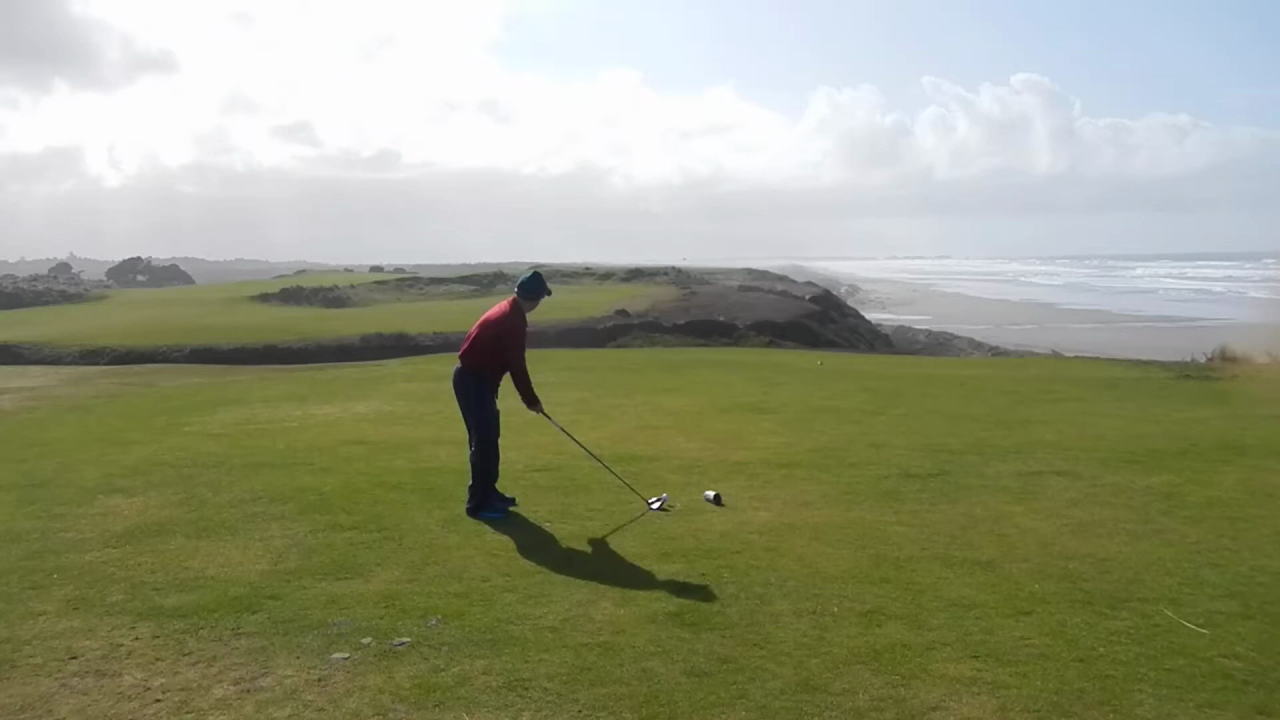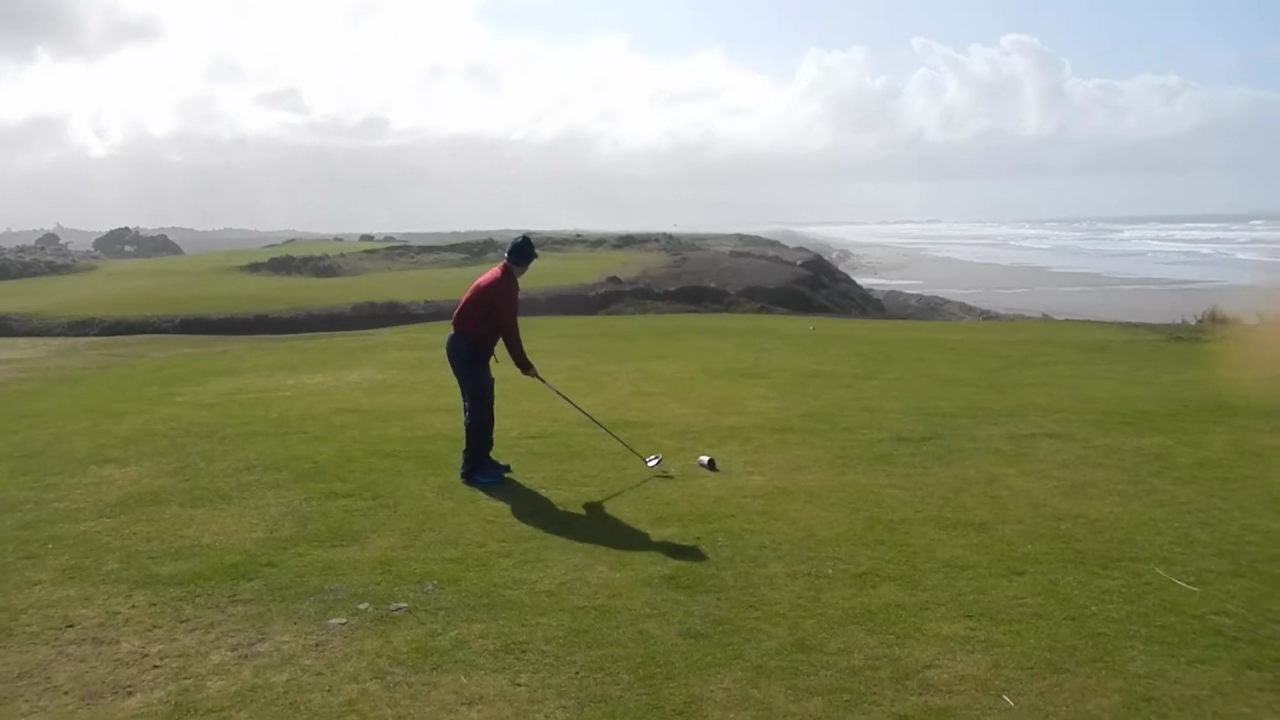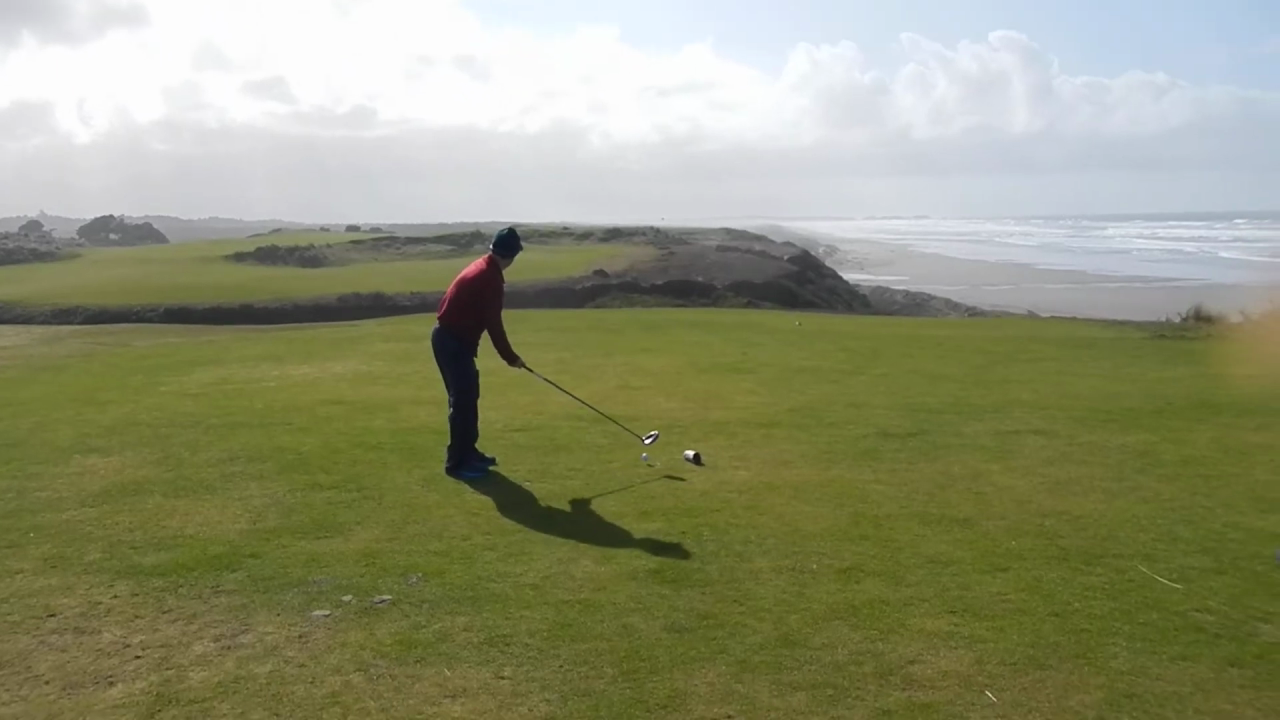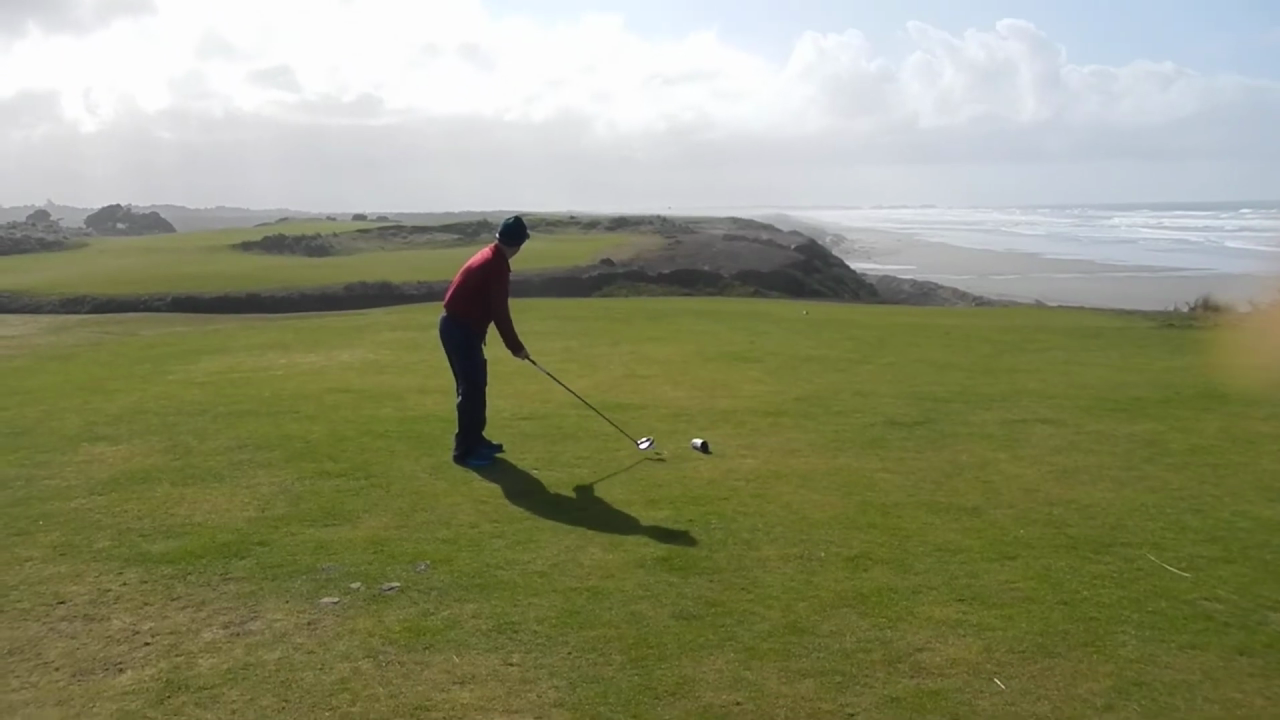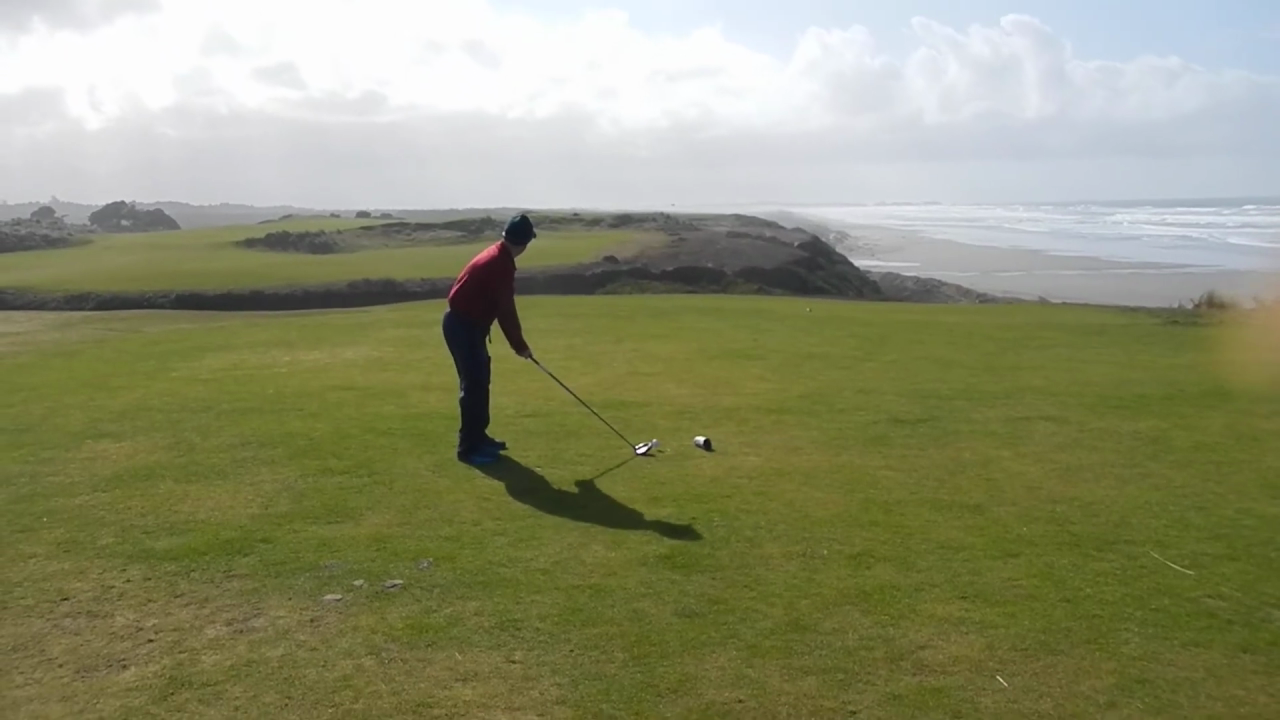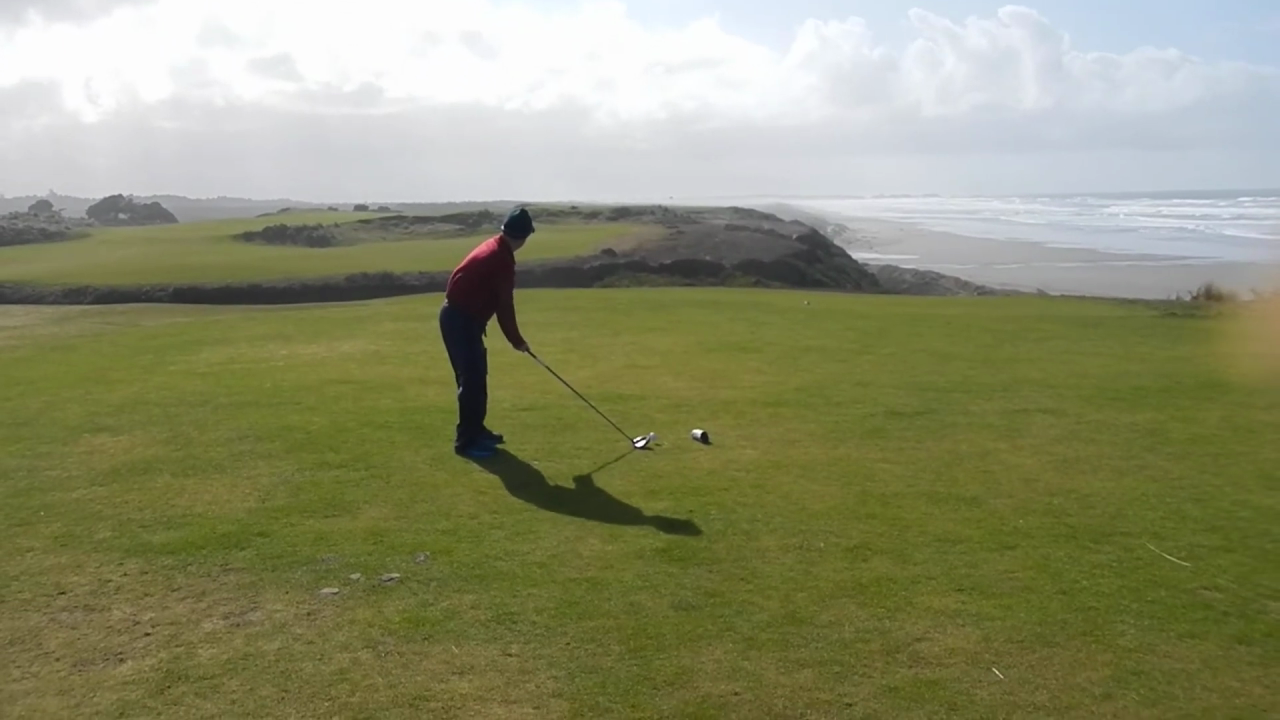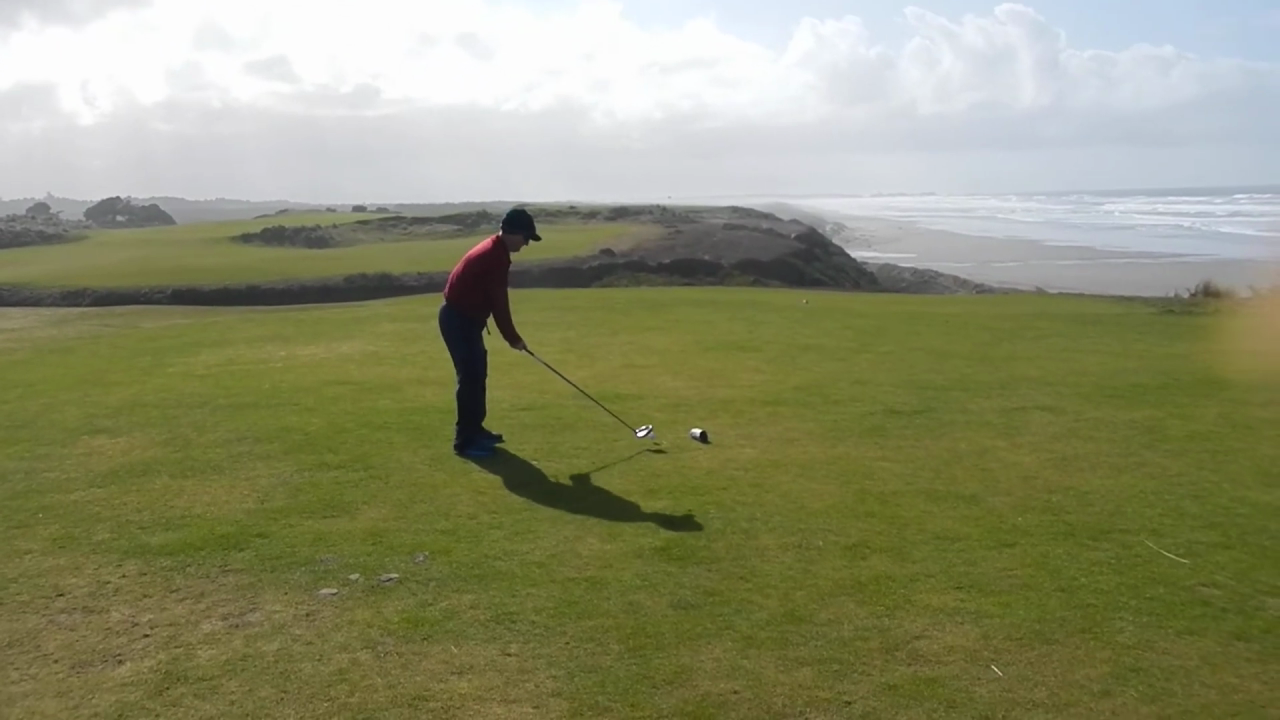
dt=0.4s
person 1, frame 1
left shoulder: (507, 311)
right shoulder: (512, 320)
left elbow: (511, 362)
right elbow: (517, 366)
left wrist: (529, 398)
right wrist: (532, 400)
left hip: (475, 377)
right hip: (473, 380)
left knee: (488, 438)
right knee: (484, 440)
left ankle: (488, 493)
right ankle: (477, 503)
person 1, frame 2
left shoulder: (499, 277)
right shoulder: (504, 285)
left elbow: (502, 326)
right elbow: (509, 331)
left wrist: (522, 362)
right wrist: (524, 364)
left hip: (470, 344)
right hip: (467, 347)
left knee: (483, 403)
right knee: (478, 406)
left ankle: (482, 459)
right ankle: (472, 468)
person 1, frame 3
left shoulder: (482, 268)
right shoulder: (489, 278)
left elbow: (485, 319)
right elbow: (494, 324)
left wrist: (507, 354)
right wrist: (510, 356)
left hip: (453, 336)
right hip: (453, 340)
left knee: (468, 396)
right knee: (463, 399)
left ankle: (468, 452)
right ankle: (456, 461)
person 1, frame 4
left shoulder: (490, 257)
right shoulder: (495, 266)
left elbow: (495, 308)
right elbow: (500, 312)
left wrist: (512, 344)
right wrist: (516, 346)
left hip: (462, 326)
right hip: (460, 329)
left knee: (476, 384)
right knee: (471, 388)
left ankle: (475, 439)
right ankle: (464, 449)
person 1, frame 5
left shoulder: (496, 256)
right shoulder: (500, 264)
left elbow: (503, 307)
right elbow: (505, 311)
left wrist: (517, 342)
right wrist: (519, 345)
left hip: (466, 322)
right hip: (463, 325)
left knee: (480, 381)
right knee: (474, 384)
left ankle: (478, 436)
right ankle: (468, 446)
person 1, frame 6
left shoulder: (493, 248)
right shoulder: (501, 259)
left elbow: (497, 301)
right elbow: (505, 305)
left wrist: (514, 338)
right wrist: (517, 340)
left hip: (461, 315)
right hip: (461, 319)
left knee: (476, 375)
right knee: (472, 379)
left ankle: (476, 429)
right ankle: (466, 440)
person 1, frame 7
left shoulder: (492, 250)
right shoulder: (495, 257)
left elbow: (494, 300)
right elbow: (499, 303)
left wrist: (510, 336)
right wrist: (513, 337)
left hip: (464, 316)
right hip: (458, 318)
left knee: (477, 374)
right knee: (470, 376)
left ankle: (475, 429)
right ankle: (464, 439)
